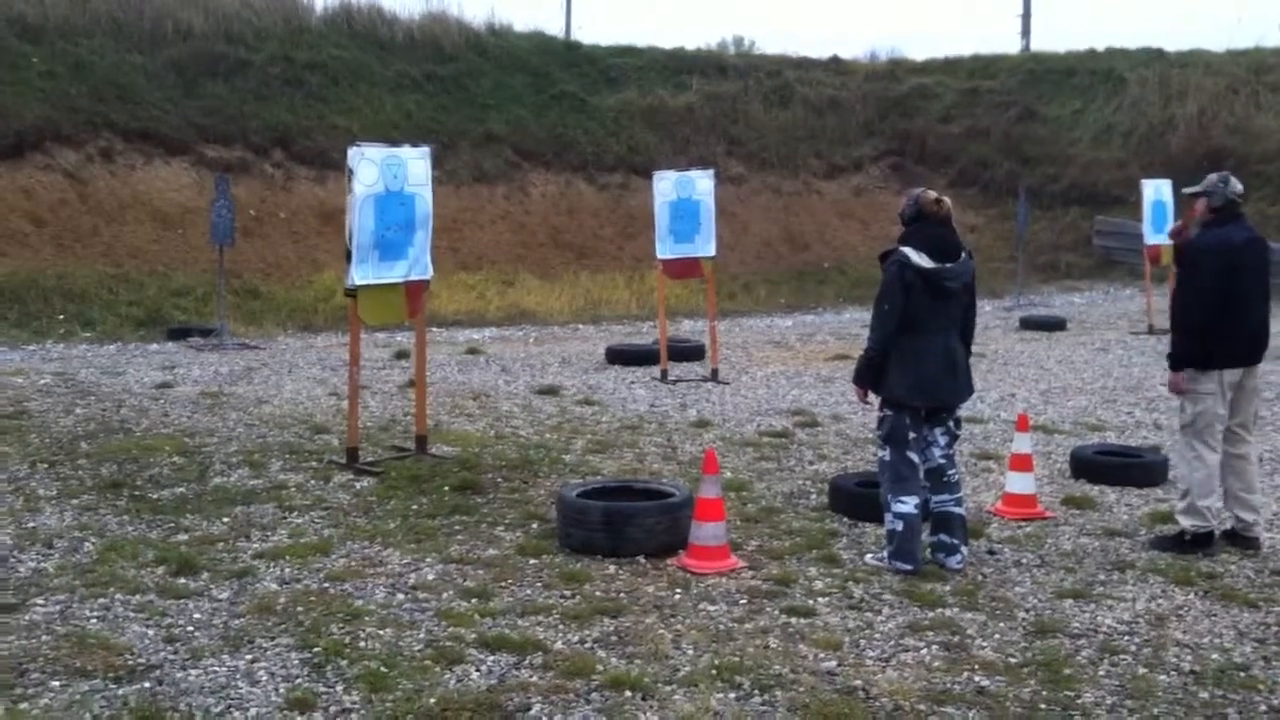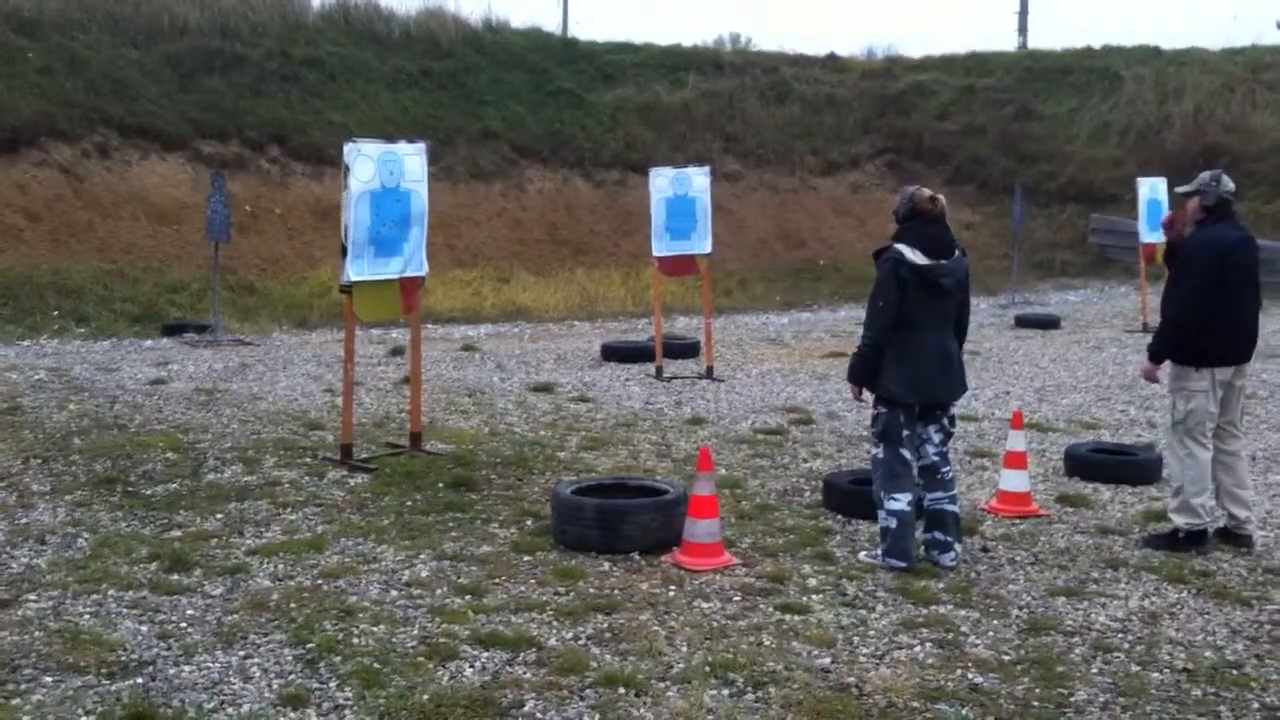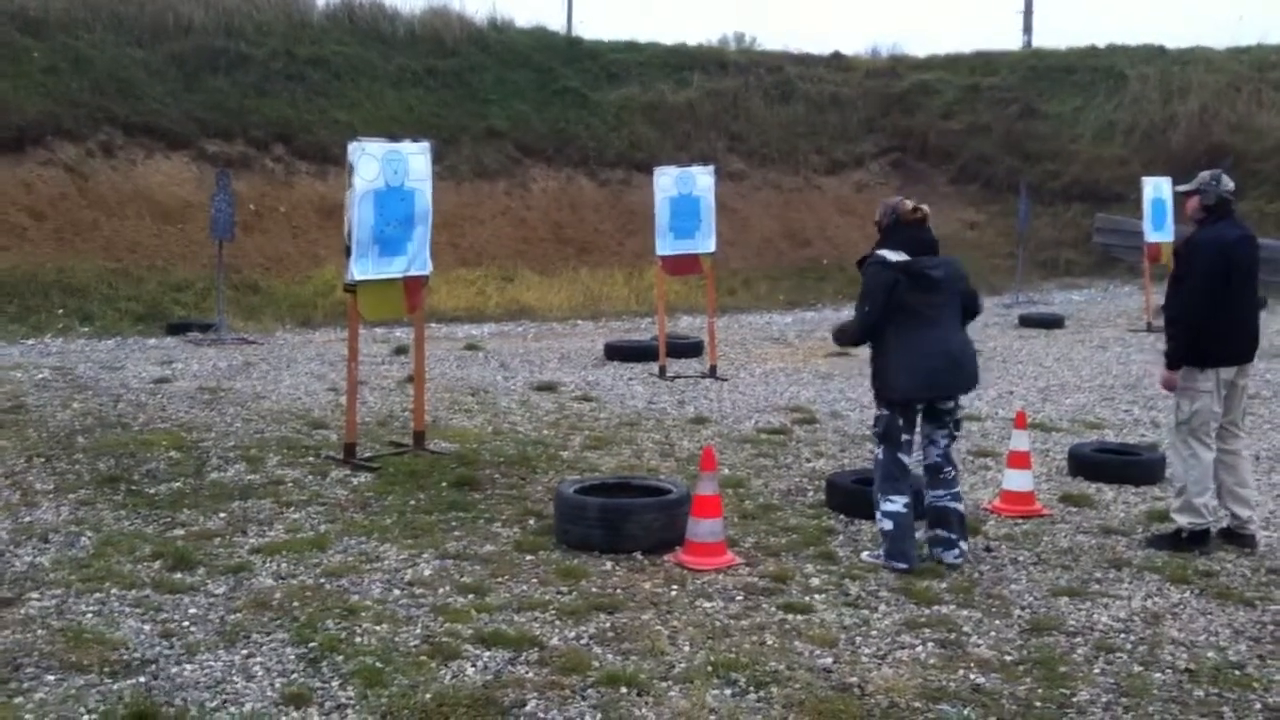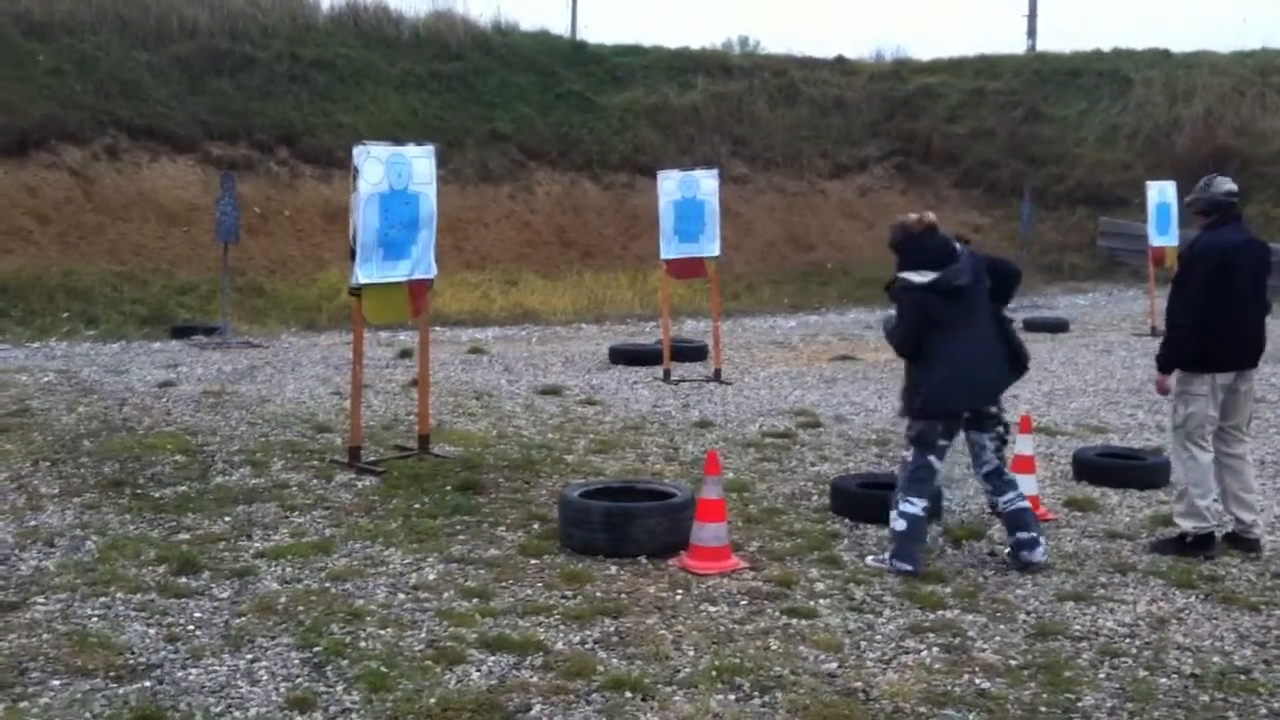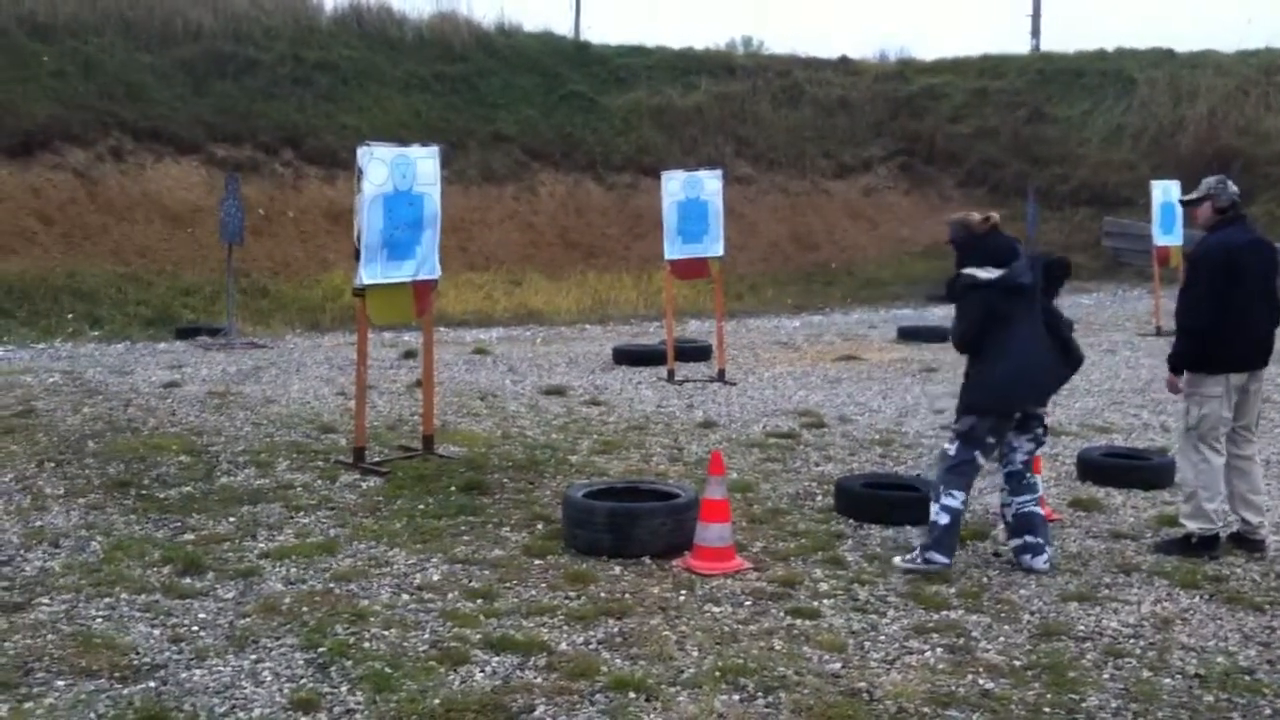
dt=0.4s
person 1, frame 1
left shoulder: (1208, 244)
right shoulder: (1252, 241)
left elbow: (1194, 310)
left wrist: (1178, 363)
right wrist: (1184, 249)
left hip: (1212, 359)
right hip: (1247, 356)
left knee: (1200, 442)
right knee: (1240, 441)
left ankle: (1197, 530)
right ankle: (1248, 528)
person 1, frame 2
left shoulder: (1203, 243)
right shoulder: (1242, 240)
left elbow: (1184, 307)
left wrist: (1156, 354)
right wrist: (1175, 244)
left hip: (1200, 357)
right hip: (1235, 354)
left knee: (1190, 440)
right knee: (1228, 437)
left ankle: (1191, 528)
right ankle: (1240, 525)
person 1, frame 3
left shoulder: (1204, 243)
right shoulder: (1242, 238)
left elbow: (1193, 307)
left wrist: (1174, 360)
right wrist: (1172, 308)
left hip: (1205, 358)
right hip: (1237, 353)
left knee: (1193, 440)
right knee: (1230, 437)
left ankle: (1193, 528)
right ankle: (1242, 525)
person 1, frame 4
left shoulder: (1204, 248)
right shoulder: (1256, 247)
left elbow: (1186, 313)
right elbow: (1258, 304)
left wrist: (1166, 364)
left hip: (1205, 362)
right hip: (1243, 359)
left knee: (1193, 444)
right knee: (1234, 443)
left ankle: (1197, 533)
right ankle: (1247, 530)
person 1, frame 5
left shoulder: (1212, 249)
left elbow: (1195, 315)
left wrist: (1177, 365)
left hip: (1215, 364)
left knee: (1203, 446)
right knee: (1243, 444)
left ankle: (1203, 533)
person 2, frame 1
left shoulder: (902, 264)
right shoulder: (962, 263)
left elbow: (884, 328)
right elbow: (967, 325)
left wrist: (865, 375)
left hip: (905, 379)
right hip: (948, 377)
left knee: (900, 463)
right knee: (942, 461)
left ankle: (903, 553)
right ankle: (952, 548)
person 2, frame 2
left shoulder: (897, 261)
right shoulder: (956, 261)
left elbow: (878, 325)
right elbow: (961, 320)
left wrist: (859, 371)
left hip: (900, 377)
right hip: (943, 374)
left knee: (893, 461)
right knee: (936, 459)
left ankle: (897, 550)
right ankle: (945, 545)
person 2, frame 3
left shoulder: (883, 266)
right shoulder: (943, 263)
left elbow: (866, 325)
right elbow: (970, 305)
left wrist: (841, 333)
left hip: (902, 376)
right hip: (947, 371)
left knee: (892, 462)
right knee: (940, 458)
left ankle: (898, 552)
right ankle: (949, 543)
person 2, frame 4
left shoulder: (912, 288)
right shoulder: (968, 261)
left elbow: (906, 347)
right elbow: (1010, 275)
left wrist: (892, 329)
left hip: (941, 390)
right hip: (985, 381)
left knee: (918, 471)
right knee: (993, 465)
left ankle: (903, 555)
right ankle: (1029, 546)
person 2, frame 5
left shoulder: (974, 286)
right shoulder: (1023, 264)
left elbow: (964, 341)
left wrist: (959, 324)
left hip: (994, 387)
right hip: (1035, 382)
left knee: (958, 465)
right knee: (1019, 467)
left ankle: (936, 552)
right ankle: (1034, 551)
